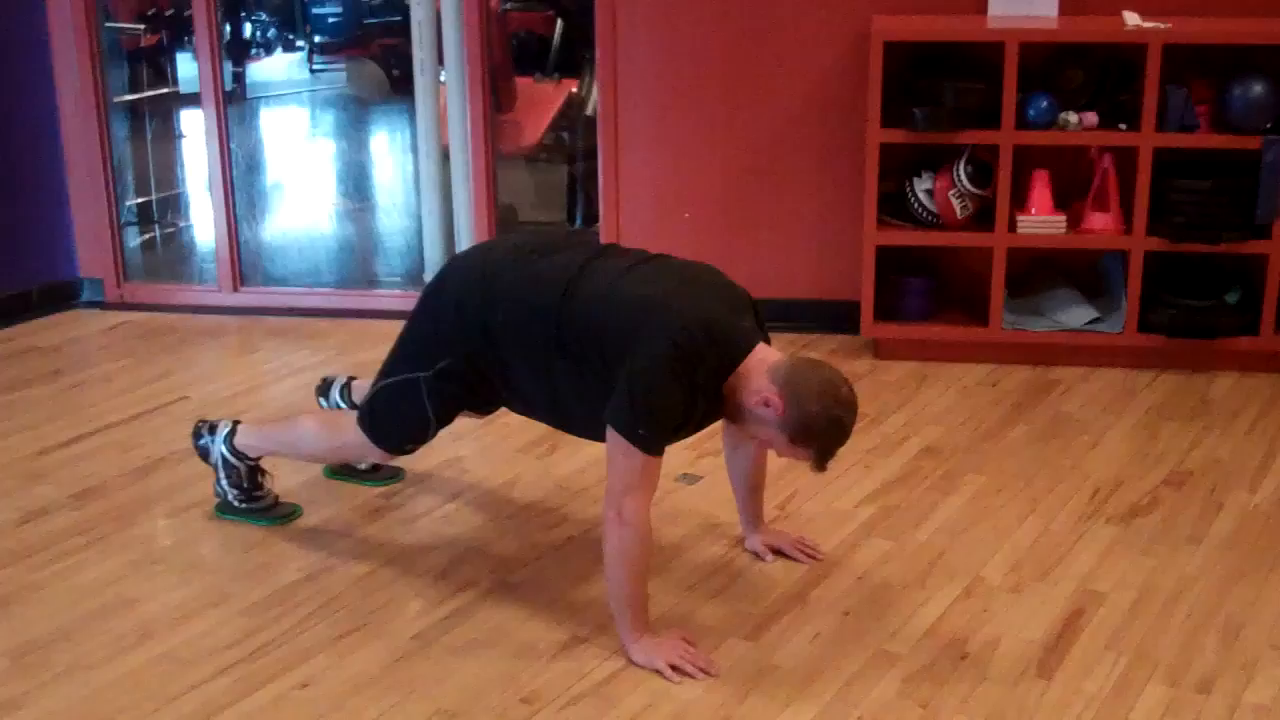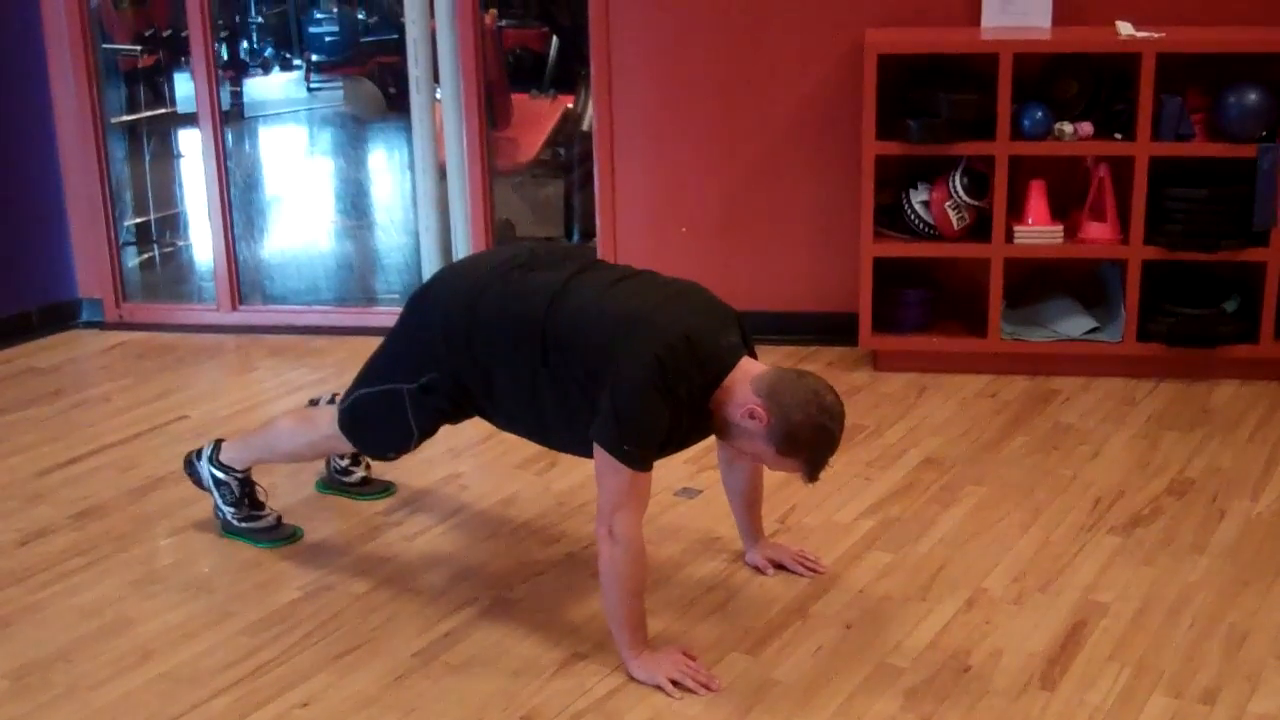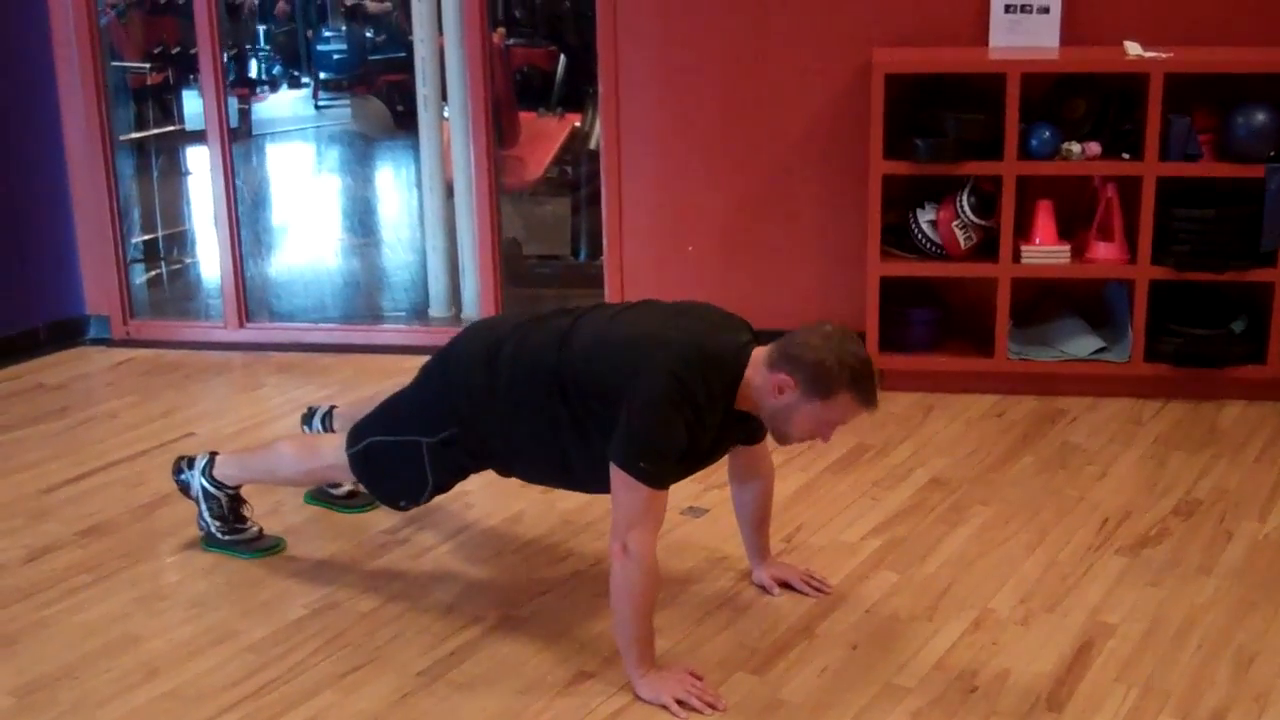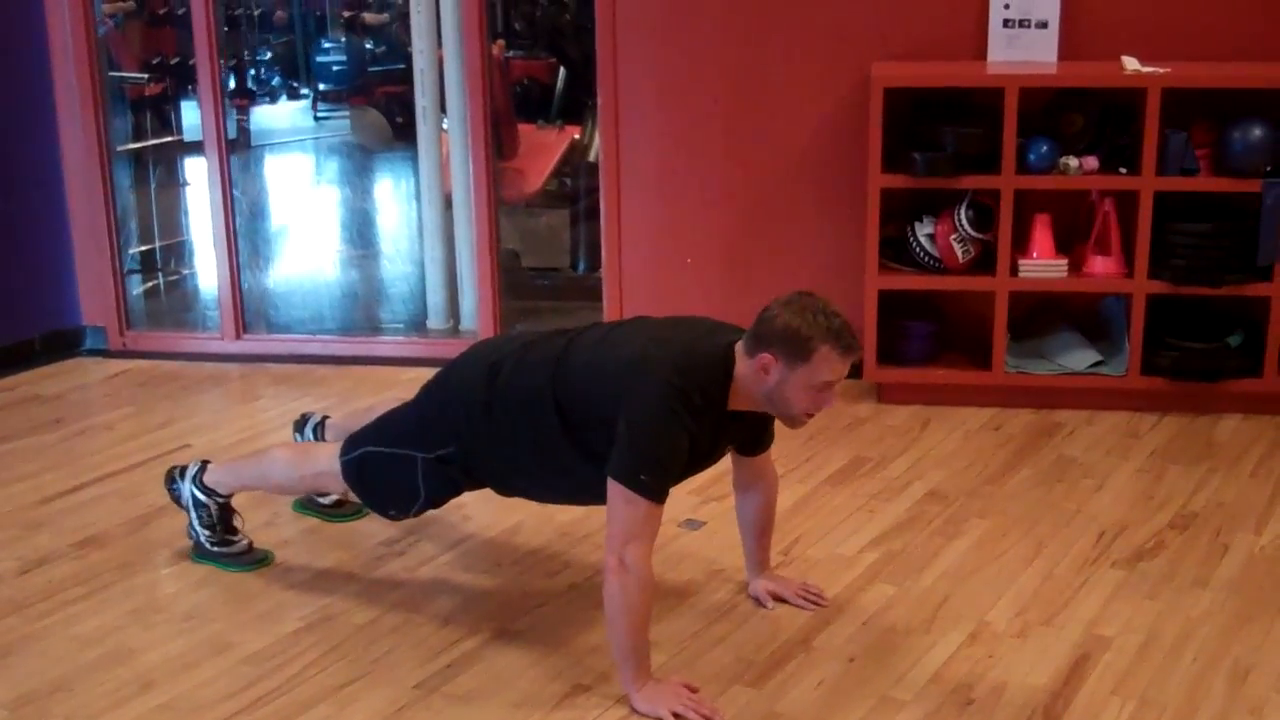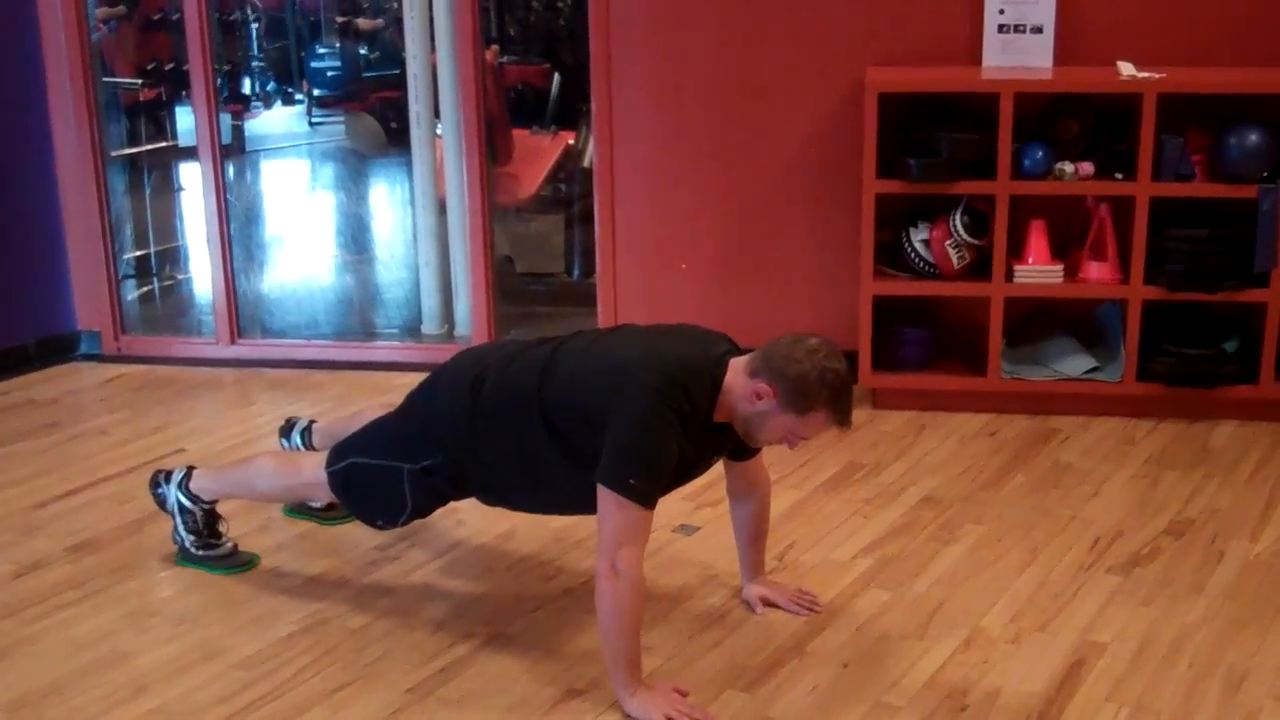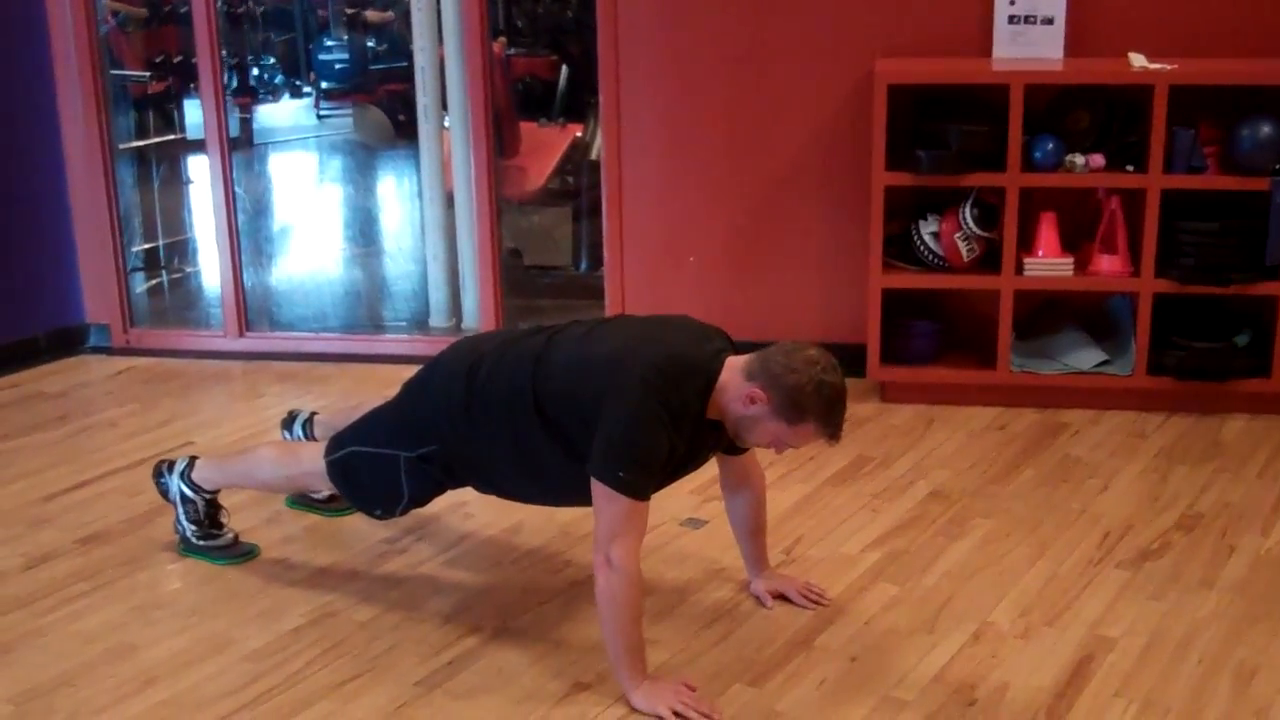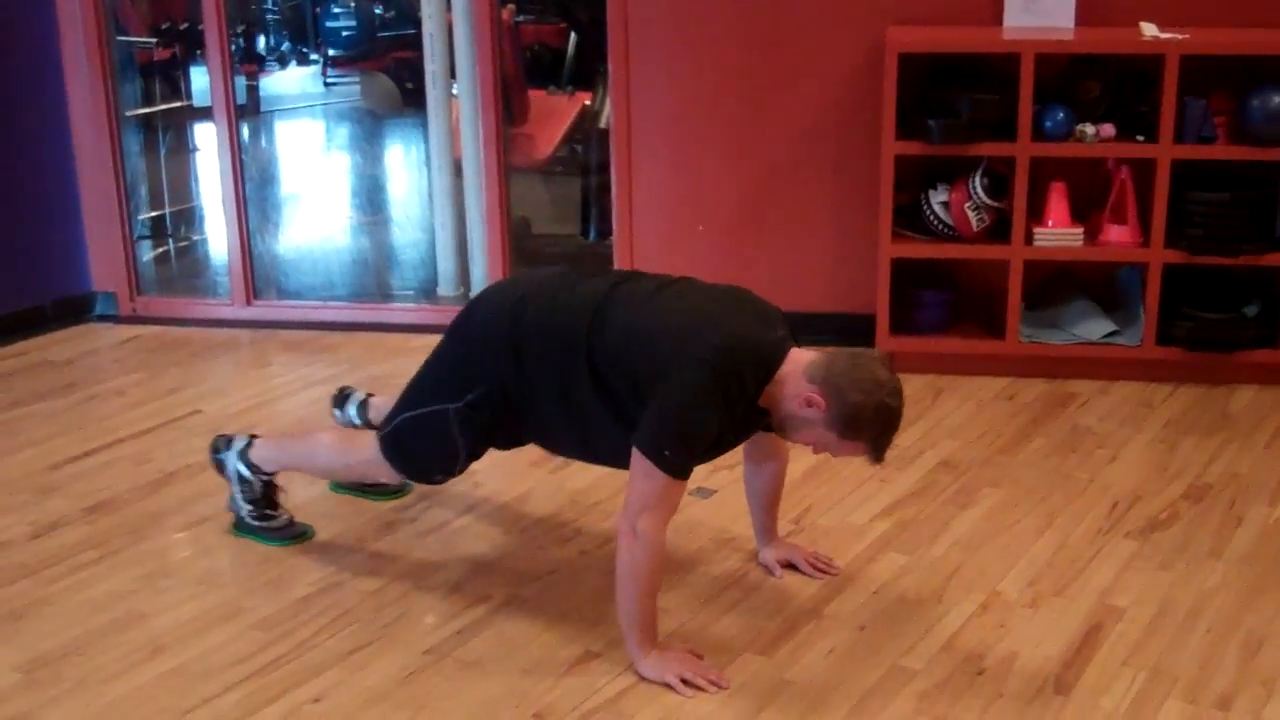
dt=0.5s
person 1, frame 1
left shoulder: (745, 336)
right shoulder: (670, 365)
left elbow: (740, 435)
right elbow: (626, 510)
left wrist: (753, 526)
right wrist: (637, 637)
left hip: (524, 273)
right hip: (475, 305)
right knee: (376, 434)
left ankle: (346, 390)
right ankle: (231, 443)
person 1, frame 2
left shoulder: (733, 356)
right shoulder: (652, 380)
left elbow: (737, 456)
right elbow: (617, 528)
left wrist: (755, 541)
right wrist: (637, 654)
left hip: (514, 292)
right hip: (461, 321)
right knee: (357, 427)
left ankle: (331, 402)
right ankle: (222, 462)
person 1, frame 3
left shoulder: (750, 361)
right shoulder: (671, 393)
left elbow: (750, 466)
right elbow: (631, 544)
left wrist: (760, 558)
left hip: (521, 365)
right hip: (482, 386)
left knee: (401, 420)
right knee: (353, 460)
left ankle: (326, 417)
right ankle: (211, 474)
person 1, frame 4
left shoulder: (744, 373)
right shoulder: (667, 399)
left elbow: (755, 476)
right elbow: (626, 558)
left wrist: (759, 572)
left hip: (517, 385)
right hip: (479, 413)
left knee: (404, 429)
right knee: (346, 472)
left ankle: (320, 427)
right ankle: (204, 483)
person 1, frame 5
left shoulder: (734, 376)
right shoulder: (656, 407)
left elbow: (748, 481)
right elbow: (617, 563)
left wrist: (755, 577)
left hip: (502, 394)
right hip: (464, 423)
left knee: (391, 430)
right knee: (327, 478)
left ankle: (307, 433)
right ankle: (188, 489)
person 1, frame 6
left shoulder: (729, 370)
right shoulder: (648, 402)
left elbow: (741, 478)
right elbow: (615, 554)
left wrist: (760, 571)
left hip: (501, 379)
right hip: (458, 412)
left knee: (369, 435)
right knee: (327, 468)
left ankle: (310, 424)
right ankle: (190, 479)
person 1, frame 7
left shoulder: (775, 351)
right shoulder: (708, 385)
left elbow: (765, 449)
right elbow: (640, 526)
left wrist: (768, 541)
right wrist: (644, 652)
left hip: (537, 326)
right hip: (498, 344)
left knee: (483, 433)
right knee: (387, 461)
left ankle: (365, 412)
right ankle: (251, 460)
